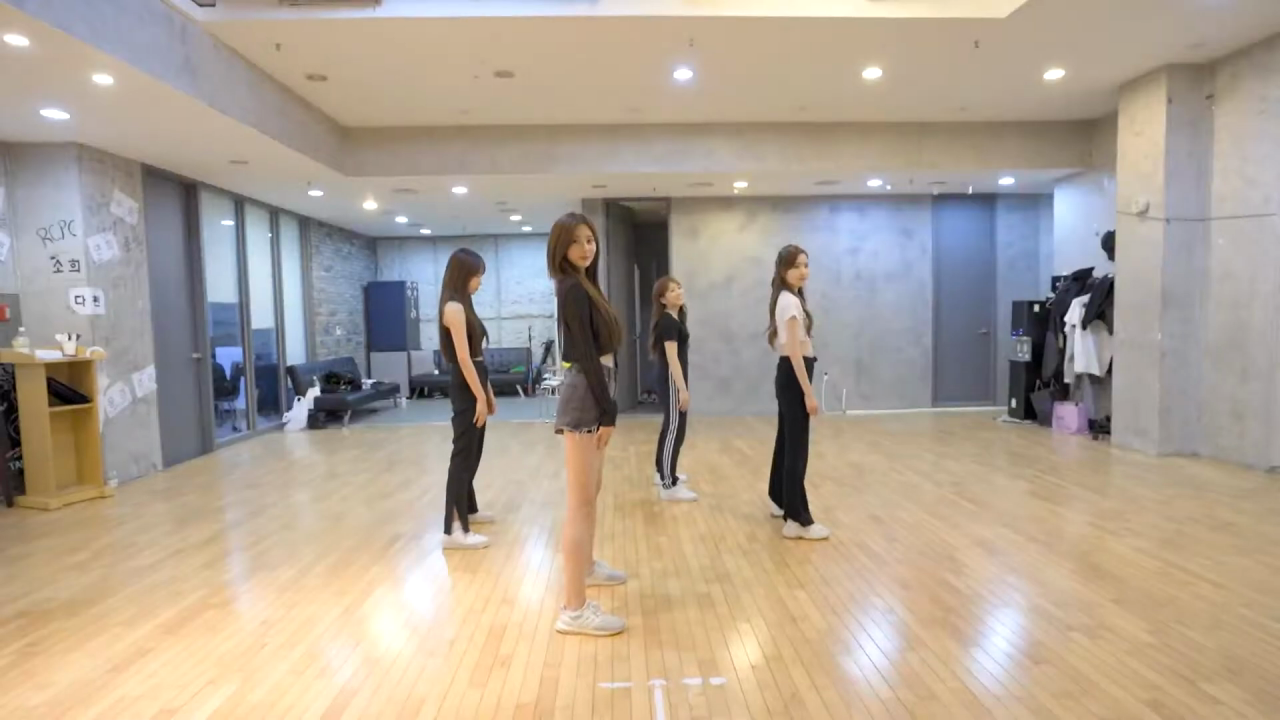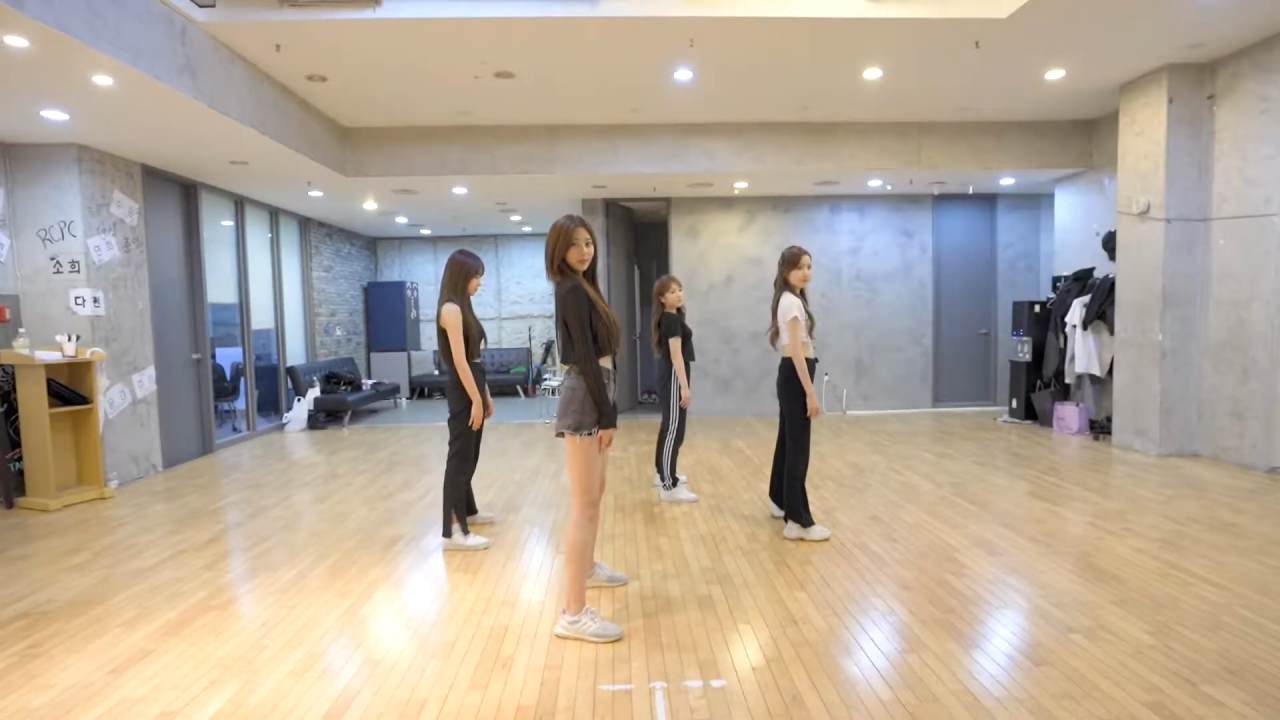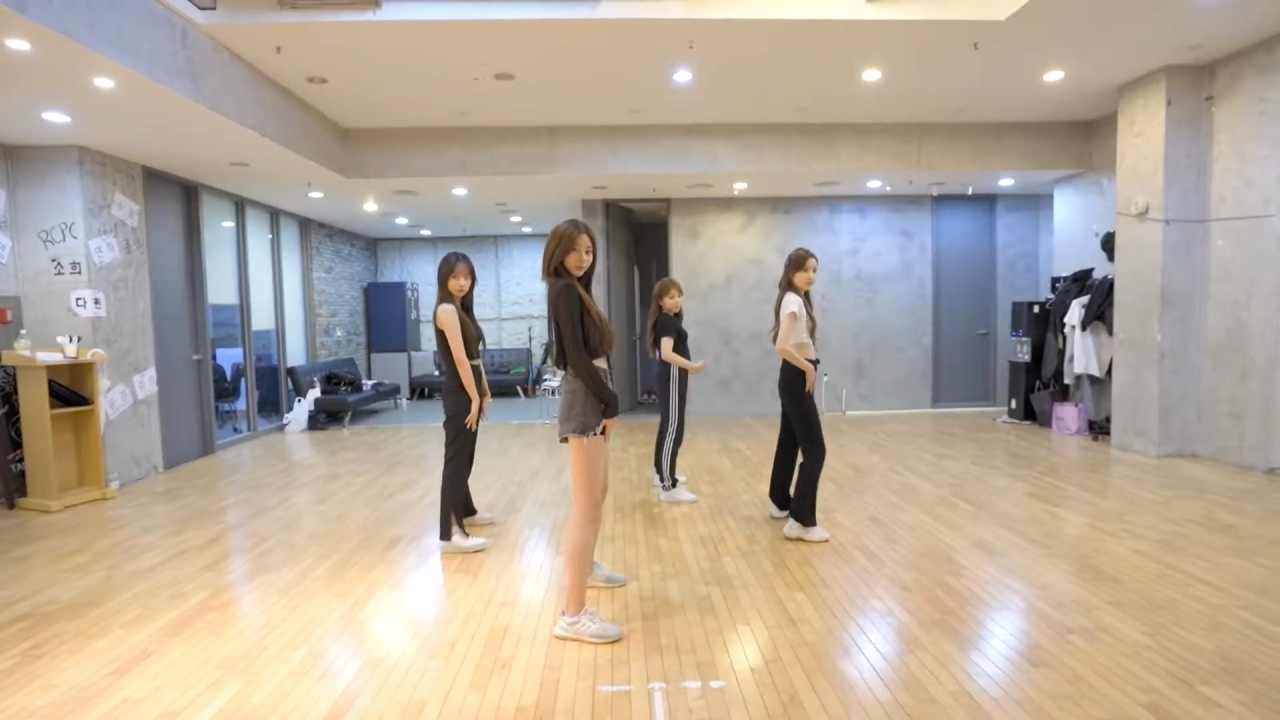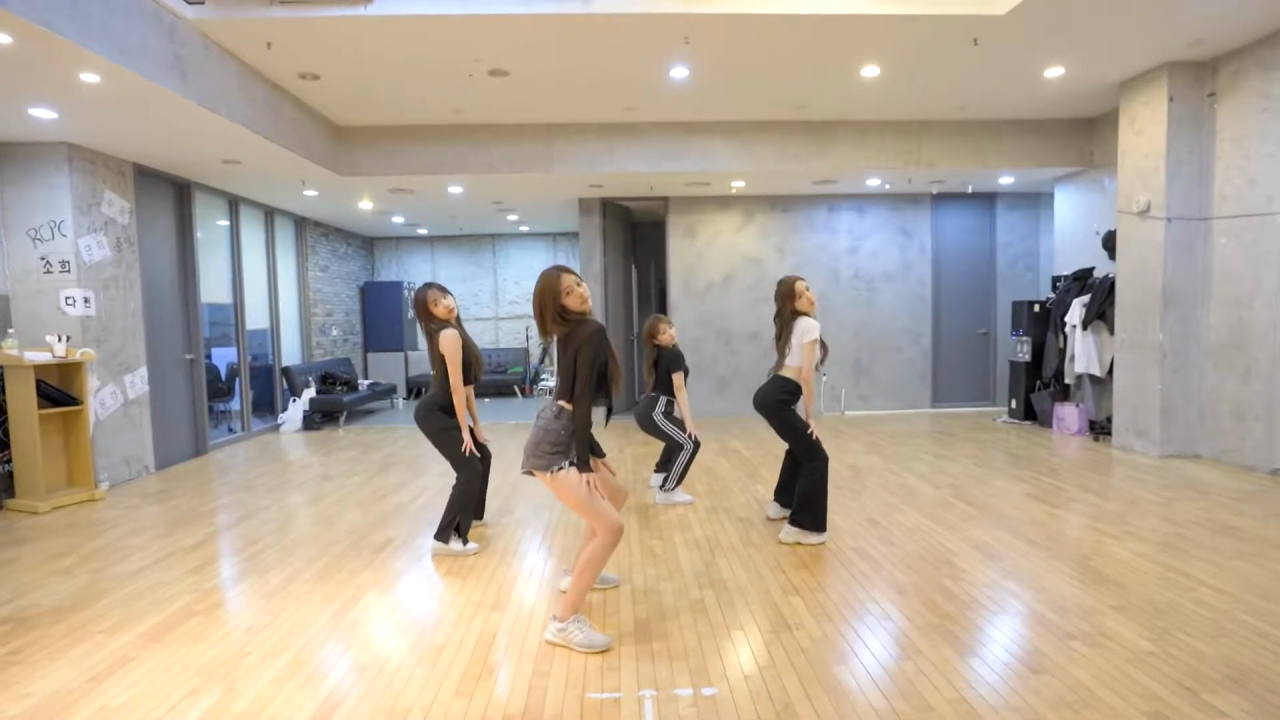
dt=1s
person 1, frame 1
left shoulder: (583, 285)
right shoulder: (572, 288)
right elbow: (586, 355)
left wrist: (606, 410)
right wrist: (605, 412)
left hip: (593, 394)
right hip: (584, 397)
left knee: (592, 492)
right knee: (580, 500)
left ankle: (586, 565)
right ankle: (574, 610)
person 1, frame 2
left shoulder: (581, 287)
right shoulder: (572, 290)
right elbow: (585, 357)
left wrist: (606, 411)
right wrist: (606, 414)
left hip: (593, 396)
right hip: (584, 400)
left knee: (595, 492)
right knee: (584, 503)
left ankle: (587, 567)
right ankle: (573, 614)
person 1, frame 3
left shoulder: (574, 288)
right shoulder: (564, 289)
right elbow: (577, 356)
left wrist: (606, 402)
right wrist: (611, 403)
left hip: (591, 398)
right hip: (584, 401)
left knee: (598, 493)
right knee: (586, 506)
left ankle: (585, 567)
right ankle: (572, 615)
person 1, frame 4
left shoulder: (571, 333)
right shoulder: (592, 332)
right elbow: (581, 400)
left wrist: (594, 453)
right wrist: (584, 464)
left hip: (560, 437)
right hip: (553, 445)
left knee: (616, 495)
right knee: (610, 526)
left ankle: (578, 573)
right ankle: (564, 621)
person 2, frame 1
left shoulder: (463, 306)
right shoulder: (454, 307)
right elbow: (463, 358)
left wrist: (488, 392)
right wrist: (479, 397)
left hip: (473, 385)
right hip: (466, 389)
left knee: (472, 451)
right knee: (463, 454)
left ankle: (467, 509)
right ankle: (453, 530)
person 2, frame 2
left shoulder: (463, 307)
right shoulder: (451, 309)
right elbow: (459, 360)
left wrist: (485, 394)
right wrist: (475, 400)
left hip: (472, 387)
right hip: (462, 391)
left knee: (470, 454)
right knee: (459, 457)
left ankle: (467, 510)
right ankle: (453, 531)
person 2, frame 3
left shoulder: (462, 308)
right shoulder: (446, 309)
right elbow: (459, 357)
left wrist: (484, 391)
right wrist: (474, 398)
left hip: (470, 389)
right hip: (459, 391)
left knee: (465, 456)
right knee: (456, 459)
left ankle: (465, 510)
right ankle: (450, 534)
person 2, frame 4
left shoulder: (456, 332)
right shoulder: (449, 334)
left elbow: (467, 383)
right elbow: (456, 386)
left wrist: (476, 424)
right wrist: (464, 430)
left hip: (443, 410)
right hip: (433, 414)
left knee: (482, 455)
right knee: (470, 469)
left ankle: (471, 514)
right ankle: (445, 538)
person 3, frame 1
left shoulder: (788, 299)
right shoulder: (790, 301)
right elbow: (794, 350)
left wrist: (804, 388)
right wrist: (808, 392)
left hip: (788, 375)
right hip: (793, 376)
left knee: (787, 440)
right knee: (796, 446)
left ankle: (780, 501)
right ankle: (797, 521)
person 3, frame 2
left shoulder: (790, 300)
right shoulder: (792, 302)
right elbow: (796, 351)
left wrist: (806, 389)
right wrist: (810, 393)
left hip: (791, 377)
right hip: (795, 377)
left knee: (788, 442)
right knee: (798, 447)
left ankle: (780, 501)
right ankle: (798, 521)
person 3, frame 3
left shoulder: (797, 300)
right shoulder: (793, 301)
right elbow: (782, 347)
left wrist: (806, 368)
right wrist: (809, 368)
left hip: (793, 379)
right hip: (797, 380)
left knee: (790, 442)
right knee: (814, 450)
left ankle: (781, 502)
right ankle: (800, 521)
person 3, frame 4
left shoulder: (792, 325)
right shoulder: (809, 325)
right elbow: (807, 375)
left wrist: (803, 415)
right wrist: (810, 416)
left hip: (768, 395)
right hip: (777, 399)
left knee: (800, 446)
right knee: (816, 457)
left ankle: (782, 503)
right ankle: (800, 526)
person 4, frame 1
left shoulder: (677, 318)
right shoulder: (668, 322)
right elbow: (672, 358)
left wrist: (682, 386)
right wrist: (682, 389)
left hip: (674, 378)
right hip: (672, 380)
left knee: (670, 427)
right knee: (675, 430)
left ankle: (663, 472)
right ankle: (669, 486)
person 4, frame 2
left shoulder: (672, 317)
right shoulder: (671, 320)
right elbow: (676, 355)
right wrist: (684, 386)
left hip: (671, 377)
right hip: (674, 378)
left knee: (669, 427)
right knee: (674, 430)
left ankle: (663, 473)
right ankle: (669, 487)
person 4, frame 3
left shoulder: (668, 320)
right shoulder: (668, 321)
right elbow: (666, 354)
left wrist: (687, 365)
right wrist: (690, 366)
left hip: (671, 377)
right hip: (673, 378)
left knee: (667, 428)
right knee: (674, 431)
left ankle: (662, 473)
right ankle: (669, 488)
person 4, frame 4
left shoulder: (660, 355)
right shoulder: (674, 354)
right elbow: (679, 390)
left wrist: (683, 418)
right wrist: (688, 421)
left hip: (648, 410)
right hip: (654, 413)
left knee: (679, 436)
right knee: (690, 443)
left ankle: (660, 474)
right ankle: (667, 491)
